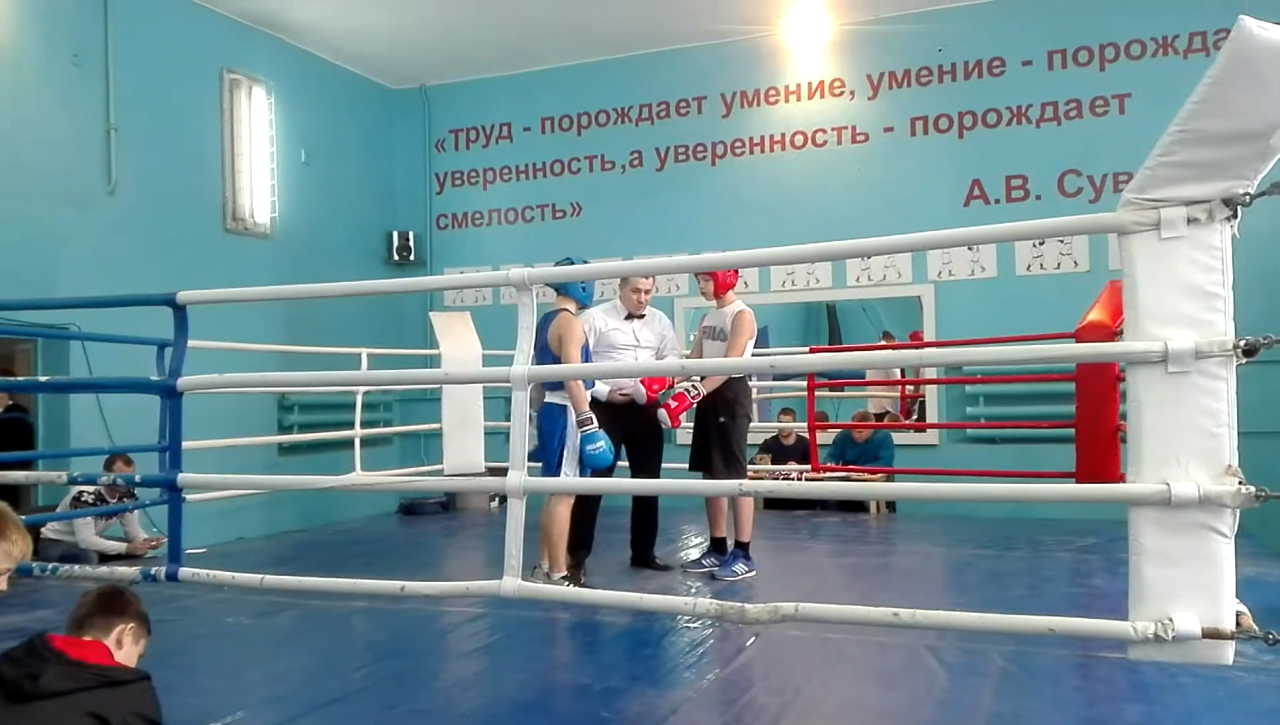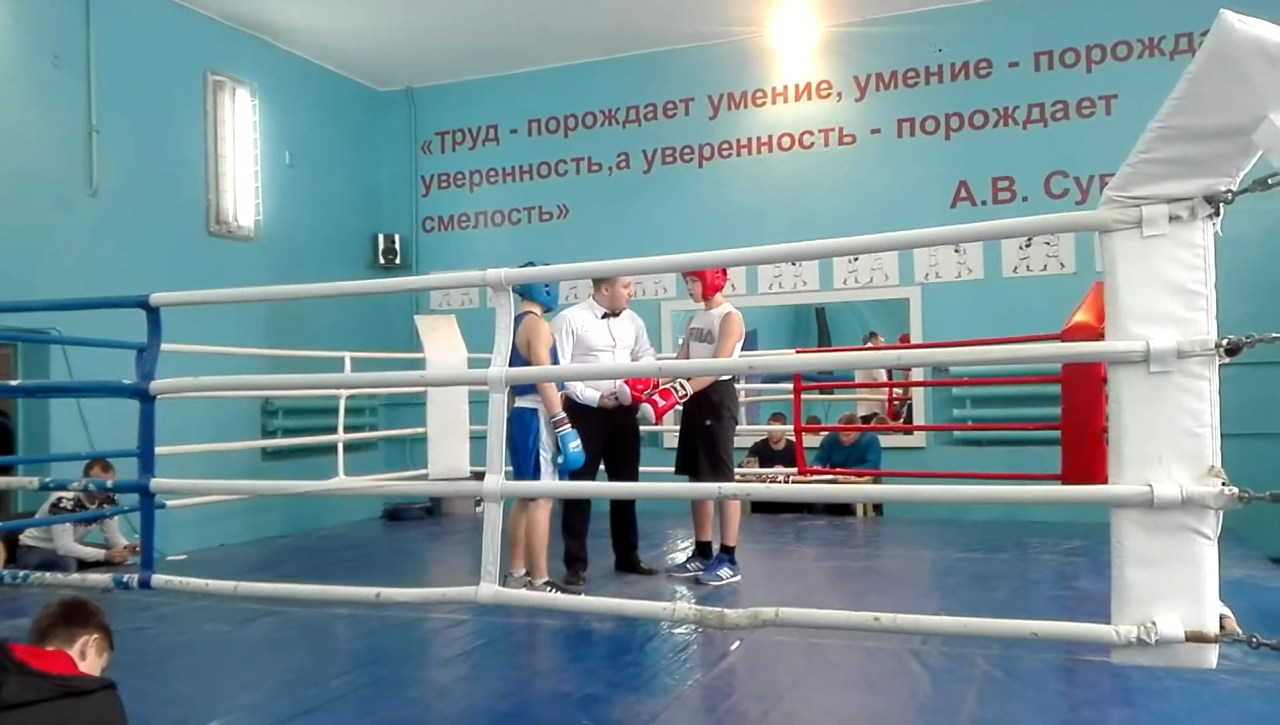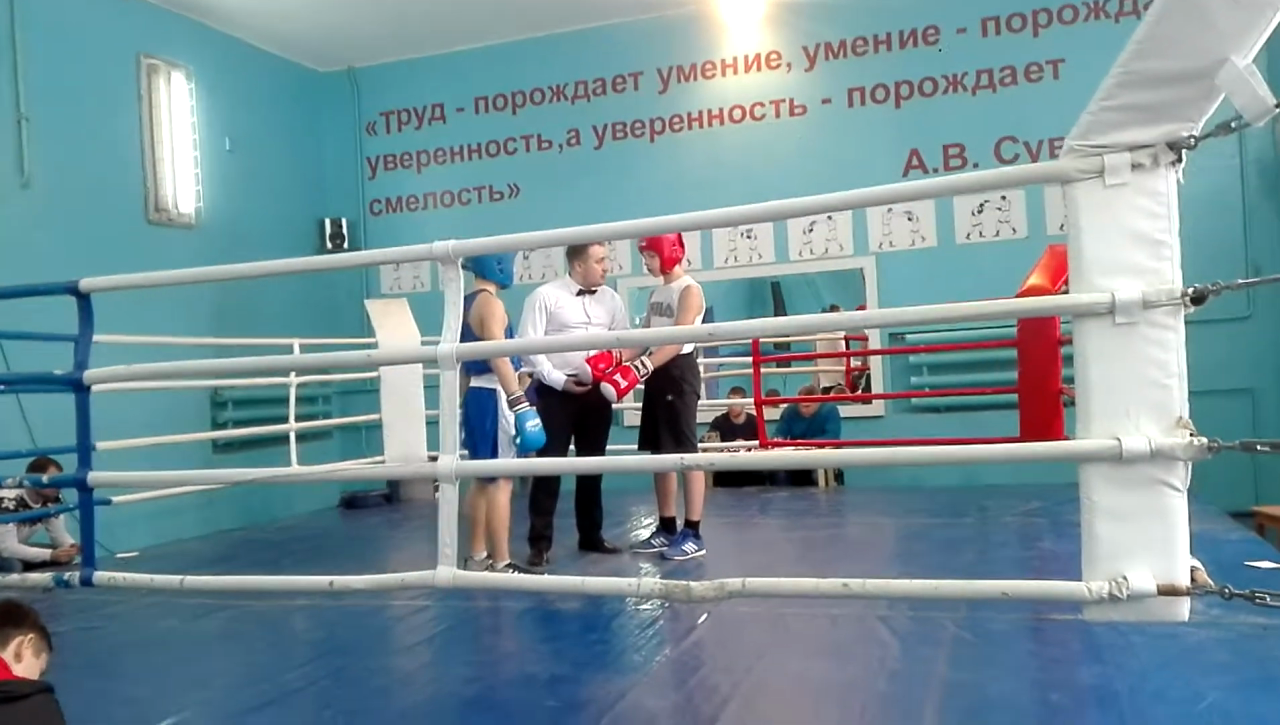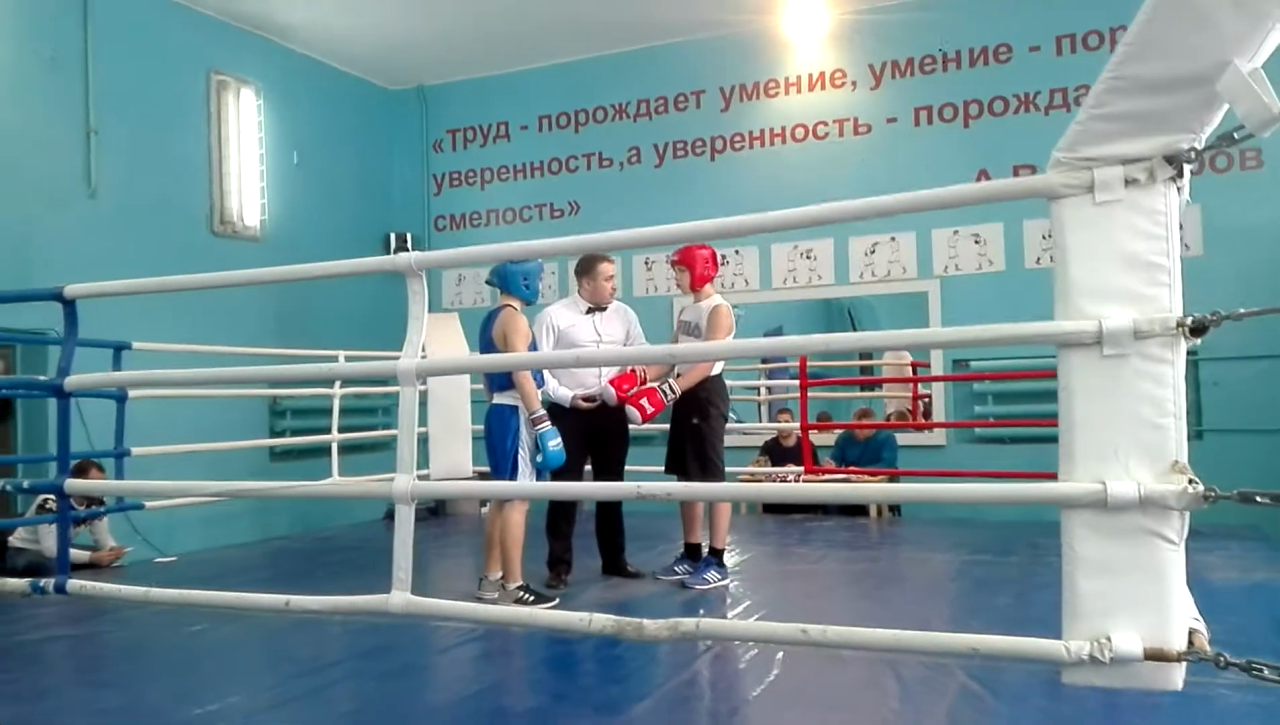
dt=1s
person 1, frame 1
left shoulder: (545, 322)
right shoulder: (570, 323)
right elbow: (573, 378)
left wrist: (535, 420)
right wrist: (588, 424)
left hip: (549, 409)
right hip: (565, 411)
left knee: (555, 492)
right knee: (564, 495)
left ankle: (545, 567)
right ankle: (558, 576)
person 1, frame 2
left shoulder: (513, 325)
right shoulder: (537, 325)
right elbow: (544, 379)
right wrist: (563, 424)
left hip: (519, 414)
right hip: (537, 416)
left knee: (524, 497)
right knee: (541, 499)
left ankle: (517, 573)
right ankle: (539, 581)
person 1, frame 3
left shoulder: (466, 304)
right shoulder: (490, 303)
right elbow: (498, 357)
right wrist: (520, 402)
left hip: (476, 394)
right hip: (493, 396)
left knee: (482, 479)
right knee: (500, 481)
left ankle: (477, 557)
right ankle: (501, 564)
person 1, frame 4
left shoulder: (491, 319)
right shoulder: (514, 318)
right elbow: (521, 375)
right wrist: (542, 420)
left hip: (498, 411)
right hip: (516, 414)
left knee: (501, 499)
right knee: (517, 501)
left ankle: (491, 579)
right ankle: (512, 587)
person 2, frame 1
left shoulder: (742, 316)
right shoulder: (708, 318)
right elbow: (695, 360)
left wrist: (694, 392)
right wrist: (666, 382)
left hip: (731, 395)
right hip: (708, 396)
left knee: (735, 475)
right knee: (711, 474)
left ankle: (743, 555)
right ankle: (717, 549)
person 2, frame 2
left shoulder: (730, 317)
right shoulder: (695, 320)
right elbow: (681, 363)
left wrist: (677, 391)
right wrist: (652, 384)
left hip: (718, 397)
right hip: (694, 399)
left knee: (722, 479)
right knee: (697, 478)
left ankle: (728, 559)
right ankle: (703, 553)
person 2, frame 3
left shoulder: (689, 291)
right shoulder: (657, 293)
left elbow: (677, 341)
left wrist: (639, 368)
right wrist: (615, 359)
left hip: (678, 372)
right hip: (656, 374)
left knee: (686, 452)
right knee: (660, 454)
left ankle: (693, 534)
right ankle: (667, 527)
person 2, frame 4
left shoulder: (719, 310)
right shoulder: (686, 312)
left elbow: (706, 363)
left wrist: (665, 392)
right wrist: (639, 378)
left hip: (707, 395)
right hip: (684, 396)
left knee: (712, 478)
right knee: (686, 477)
left ankle: (717, 562)
right ankle: (692, 555)
person 3, frame 1
left shoulder: (660, 321)
right shoulder: (595, 318)
left elbow: (673, 358)
right wrist: (604, 393)
left hip: (646, 408)
right hip: (606, 406)
left knee: (647, 480)
right knee: (595, 478)
left ankle: (643, 552)
right ankle: (577, 554)
person 3, frame 2
left shoulder: (632, 320)
right shoulder: (569, 320)
left elbow: (646, 356)
right wrist: (595, 398)
left hip: (624, 410)
right hip: (584, 411)
left knee: (626, 484)
right knee: (580, 485)
left ankle: (627, 556)
right ankle: (576, 563)
person 3, frame 3
left shoulder: (610, 299)
right shoulder: (544, 296)
right wrist: (559, 380)
left hip: (596, 390)
right hip: (557, 391)
left ankle: (591, 535)
right ankle: (540, 543)
person 3, frame 4
left shoulder: (624, 314)
right shoulder: (553, 316)
right wrist: (566, 397)
left hip: (612, 410)
right hip: (569, 411)
left knee: (611, 486)
right knee: (565, 487)
left ankle: (614, 559)
right ankle: (559, 565)
